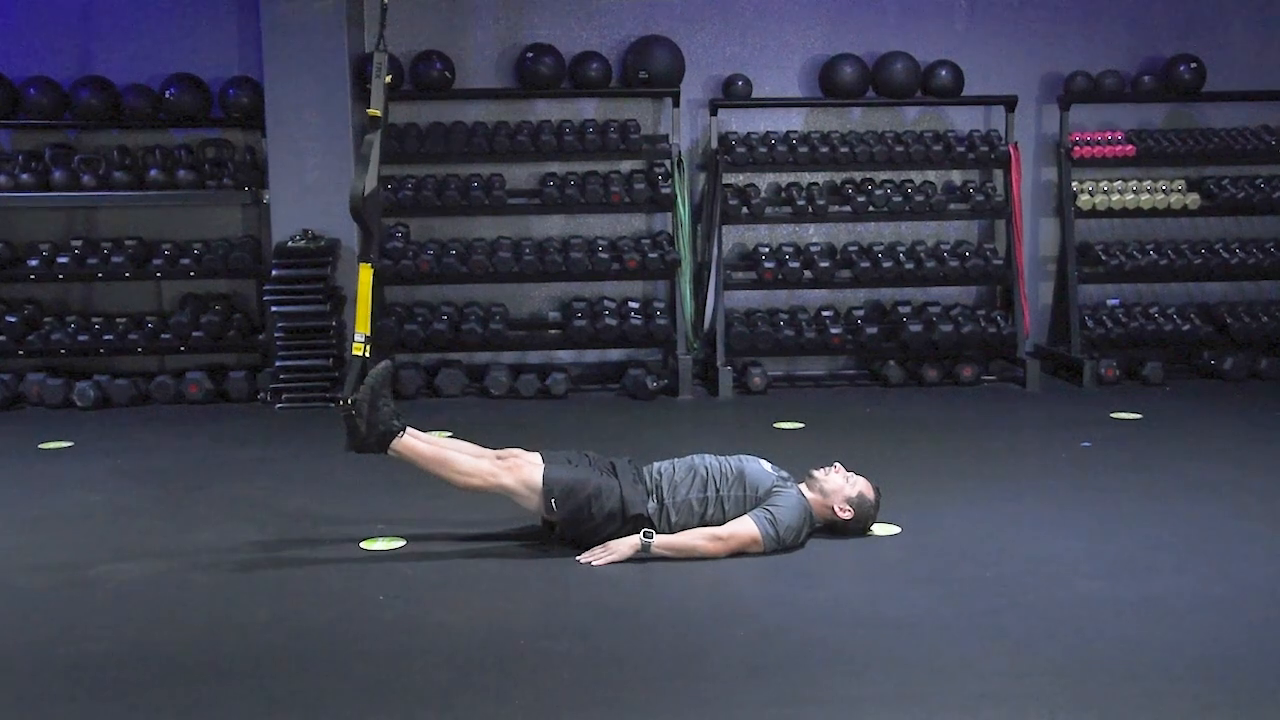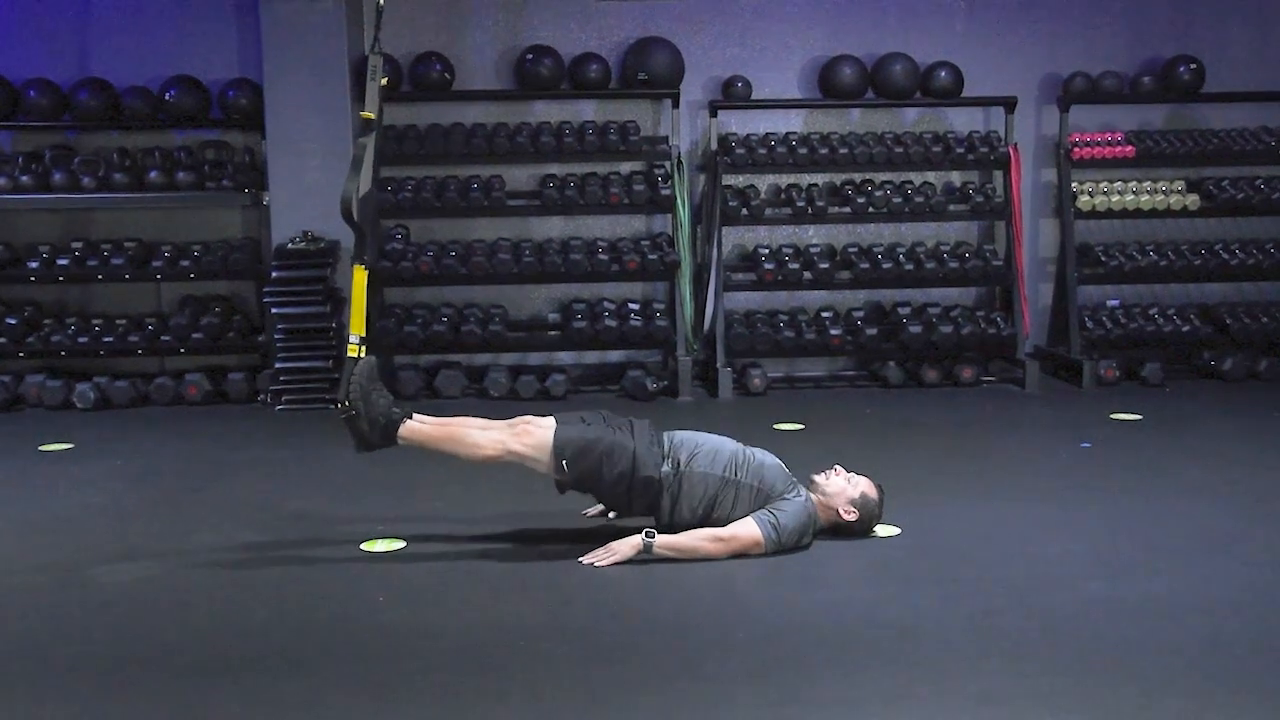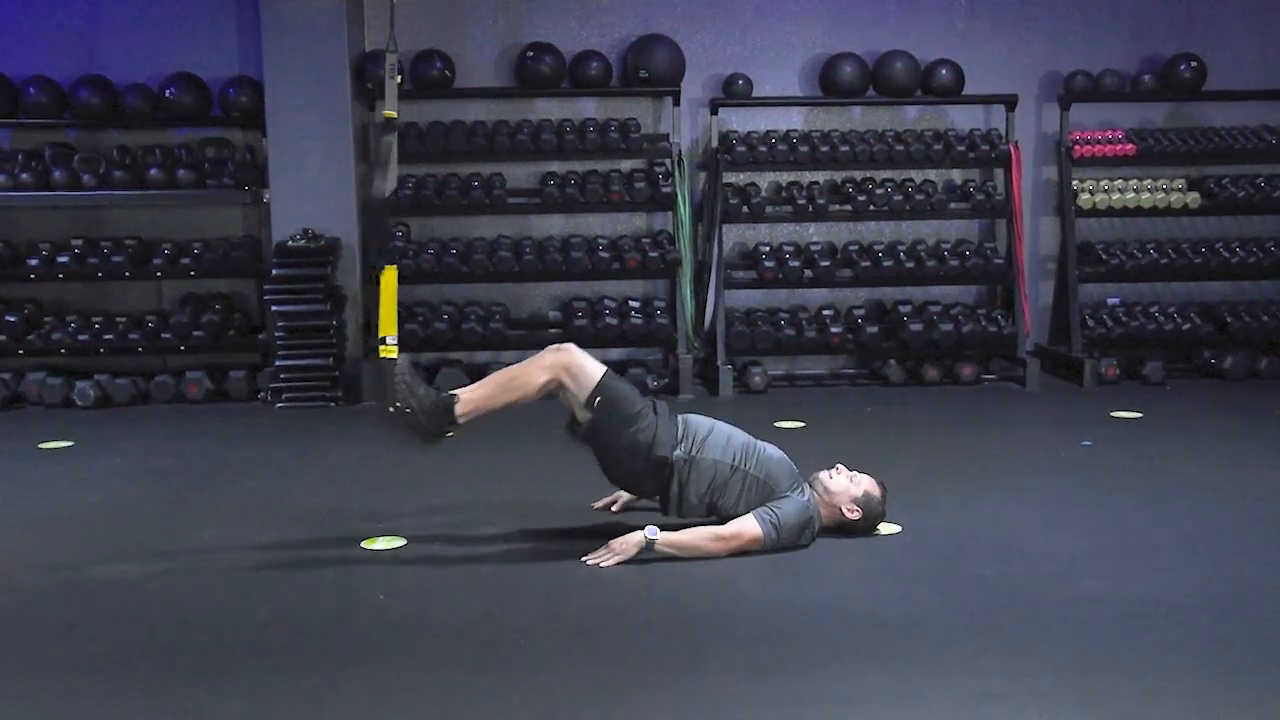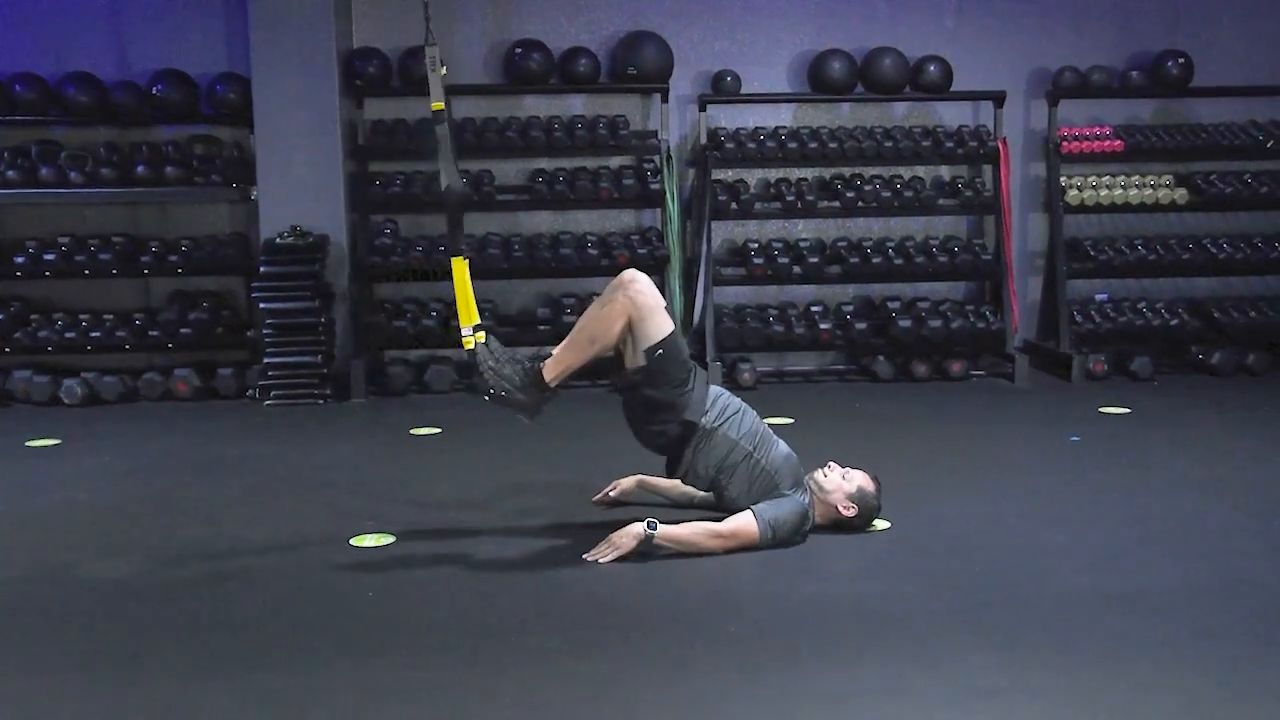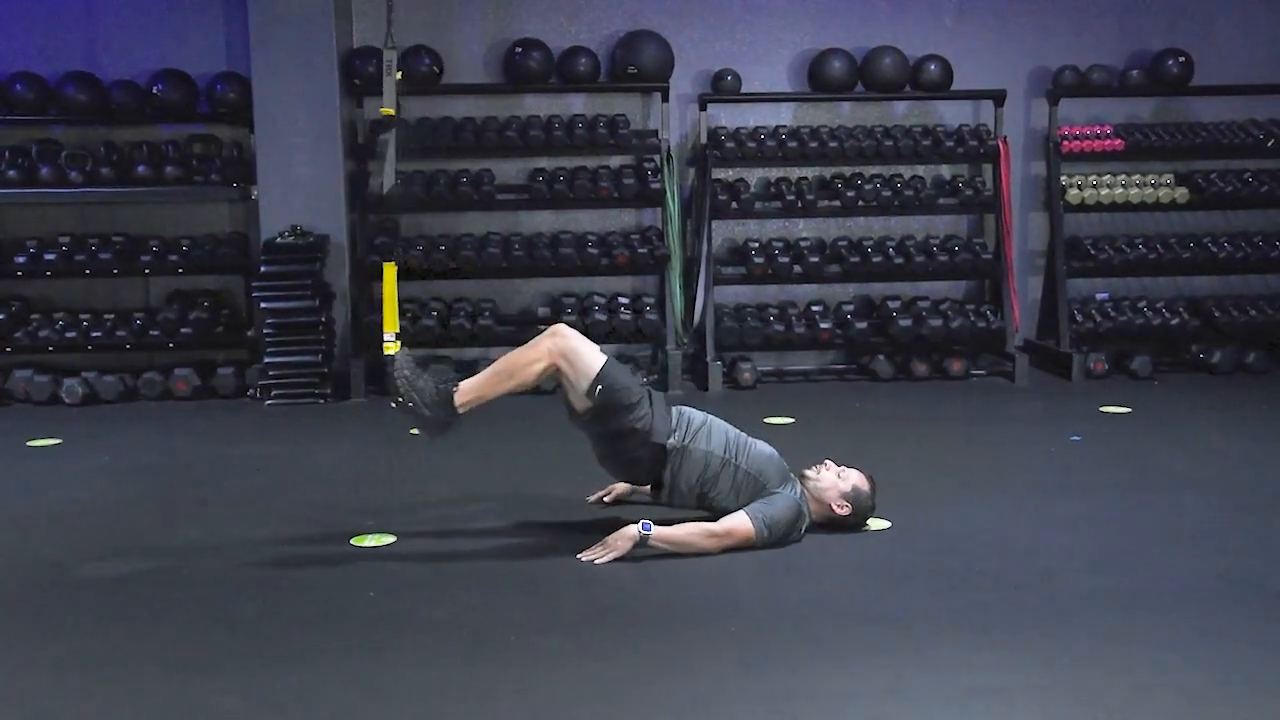
dt=0.5s
person 1, frame 1
left shoulder: (792, 514)
right shoulder: (781, 484)
left elbow: (723, 539)
left wrist: (639, 540)
left hip: (638, 507)
right hip: (641, 478)
left knee: (509, 475)
right knee: (512, 459)
left ankle: (389, 436)
right ankle: (391, 431)
person 1, frame 2
left shoulder: (799, 518)
right shoulder: (790, 489)
left elbow: (725, 541)
left wrist: (643, 541)
left hip: (652, 475)
right hip: (655, 455)
left knee: (515, 441)
right knee: (523, 426)
left ankle: (391, 428)
right ankle: (395, 422)
person 1, frame 3
left shoulder: (801, 517)
right shoulder: (797, 489)
left elbow: (727, 538)
left wrist: (647, 538)
left hip: (663, 455)
right hip: (672, 438)
left knee: (564, 359)
right knee: (560, 359)
left ankle: (443, 411)
right ankle: (446, 407)
person 1, frame 4
left shoulder: (794, 515)
right shoulder: (795, 493)
left elbow: (724, 535)
left wrist: (647, 531)
left hip: (681, 419)
right hip: (695, 412)
left knee: (633, 293)
right knee: (631, 283)
left ankle: (536, 381)
right ankle: (538, 372)
person 1, frame 5
left shoulder: (789, 513)
right shoulder: (787, 489)
left elbow: (719, 534)
left wrist: (641, 531)
left hip: (653, 444)
right hip: (665, 431)
left knee: (559, 342)
right knee: (561, 343)
left ankle: (448, 403)
right ankle: (453, 395)
